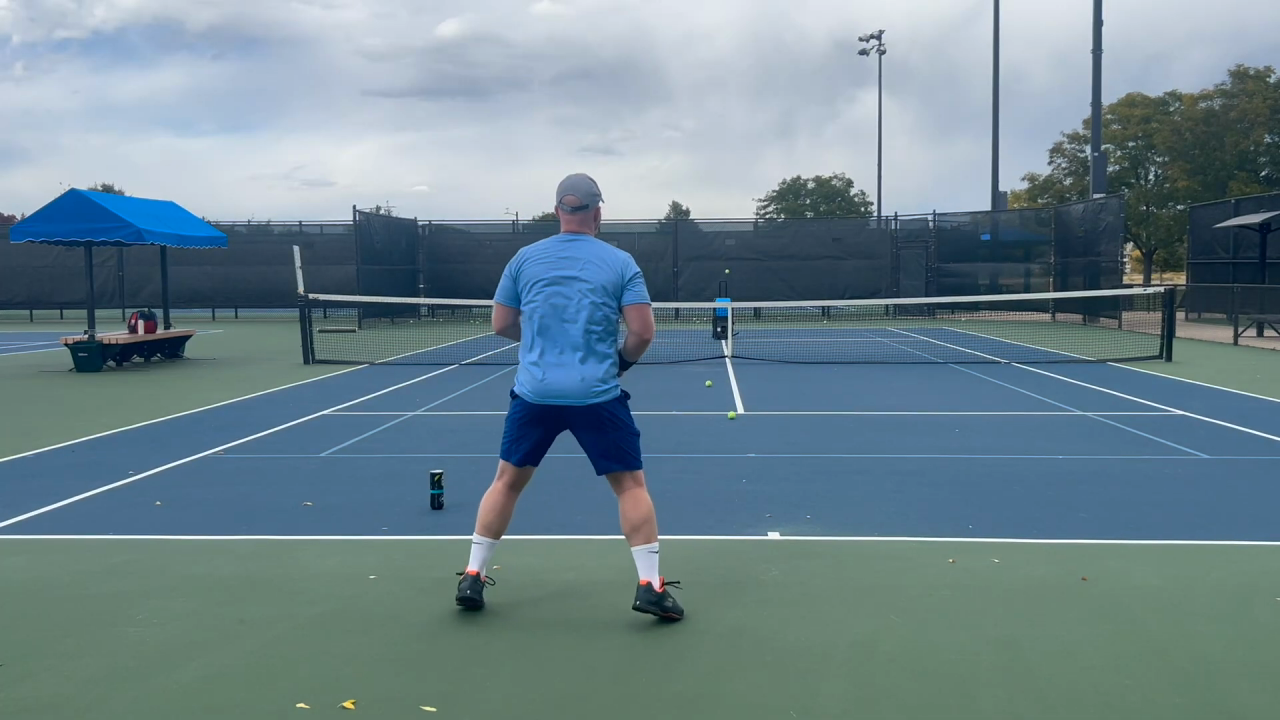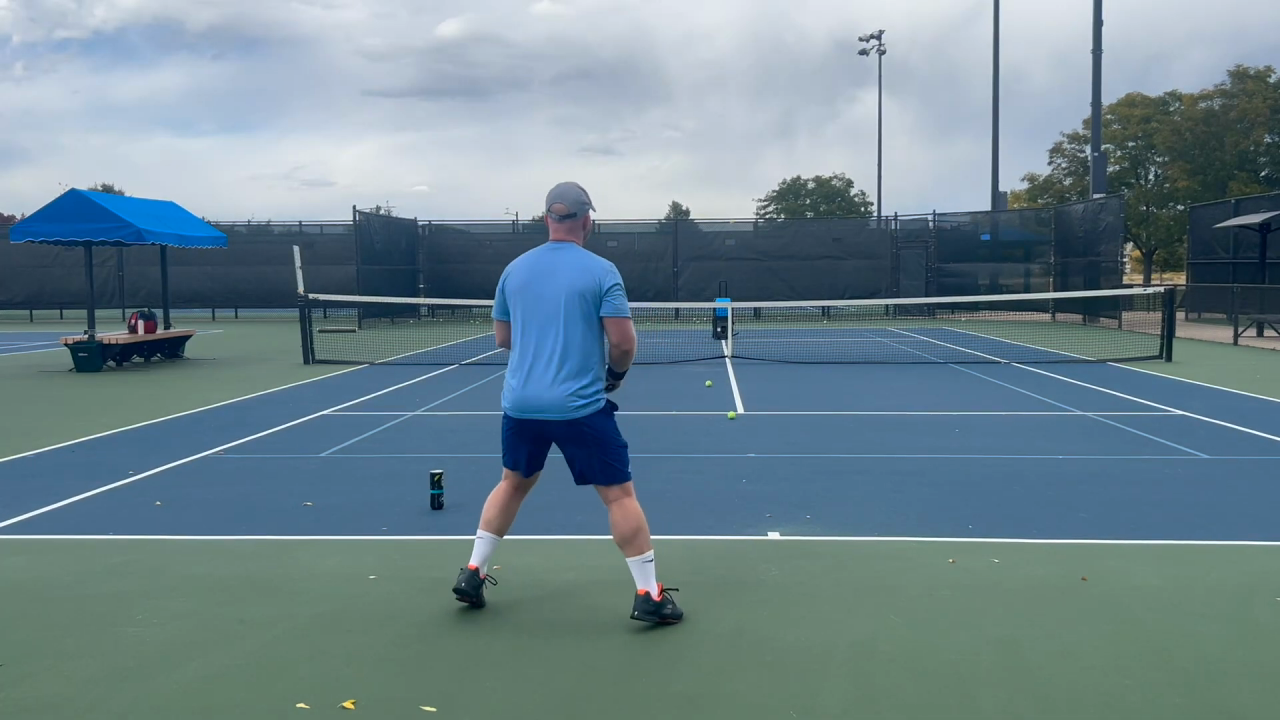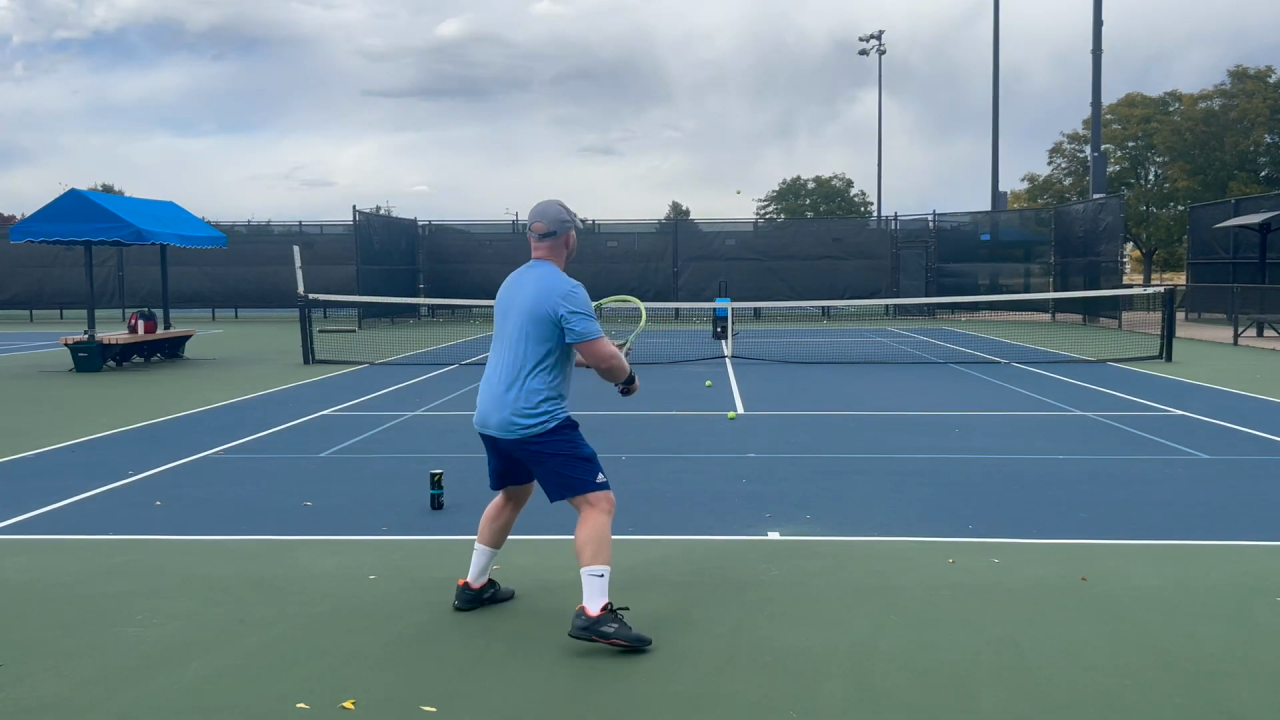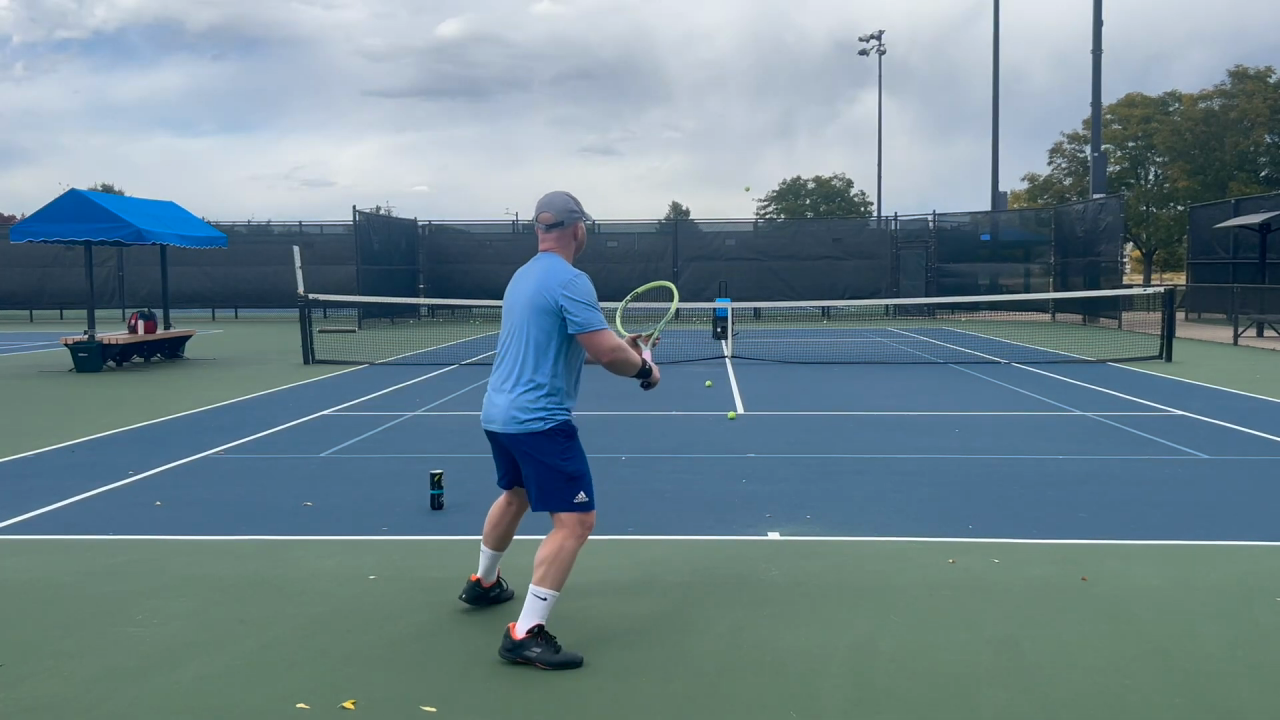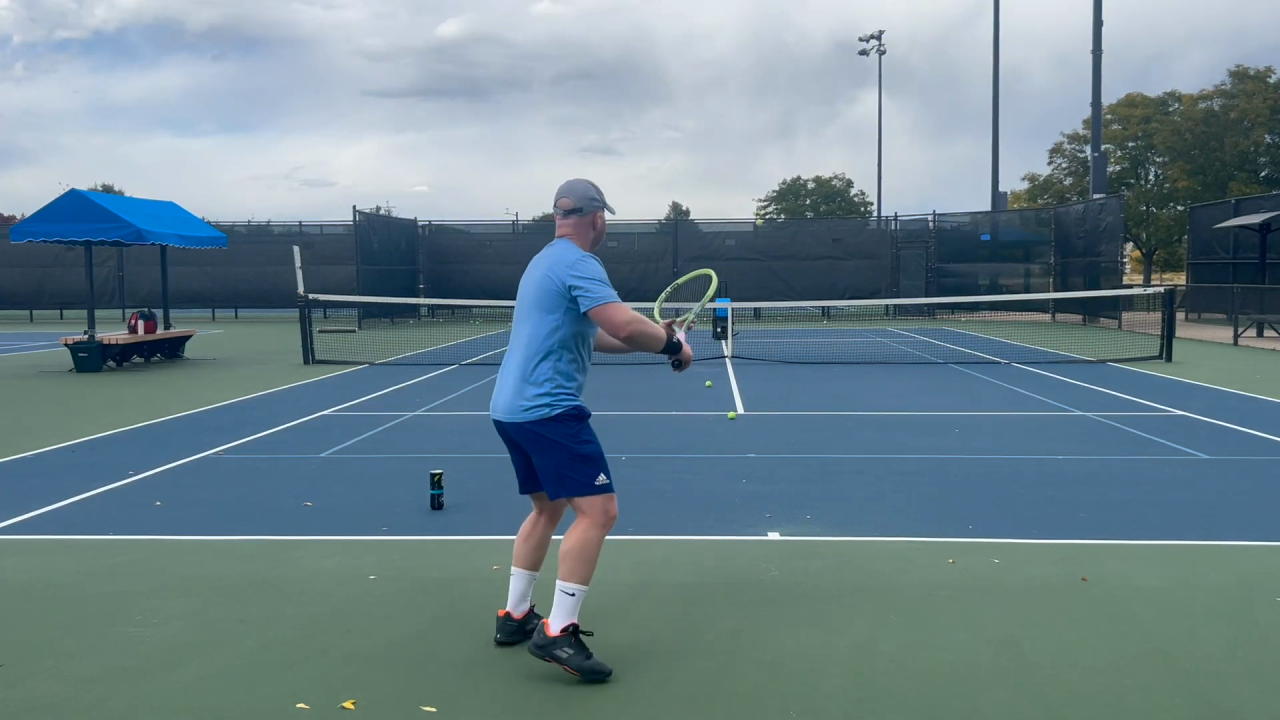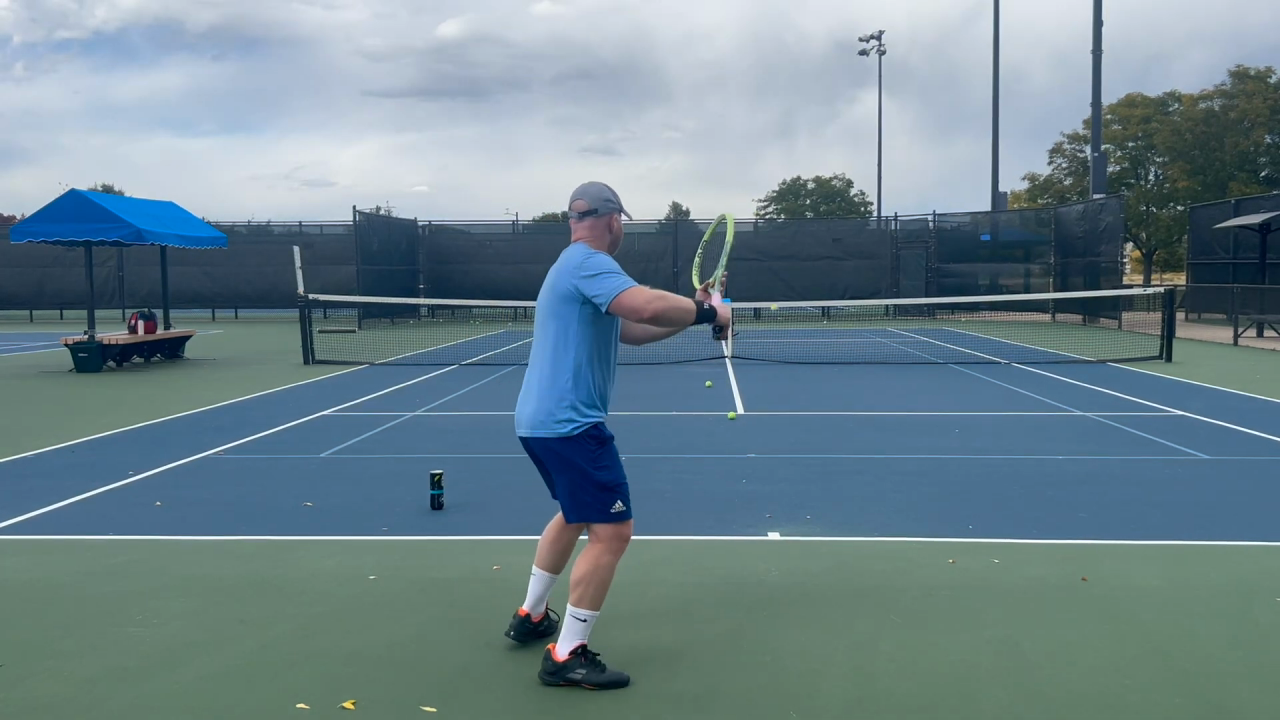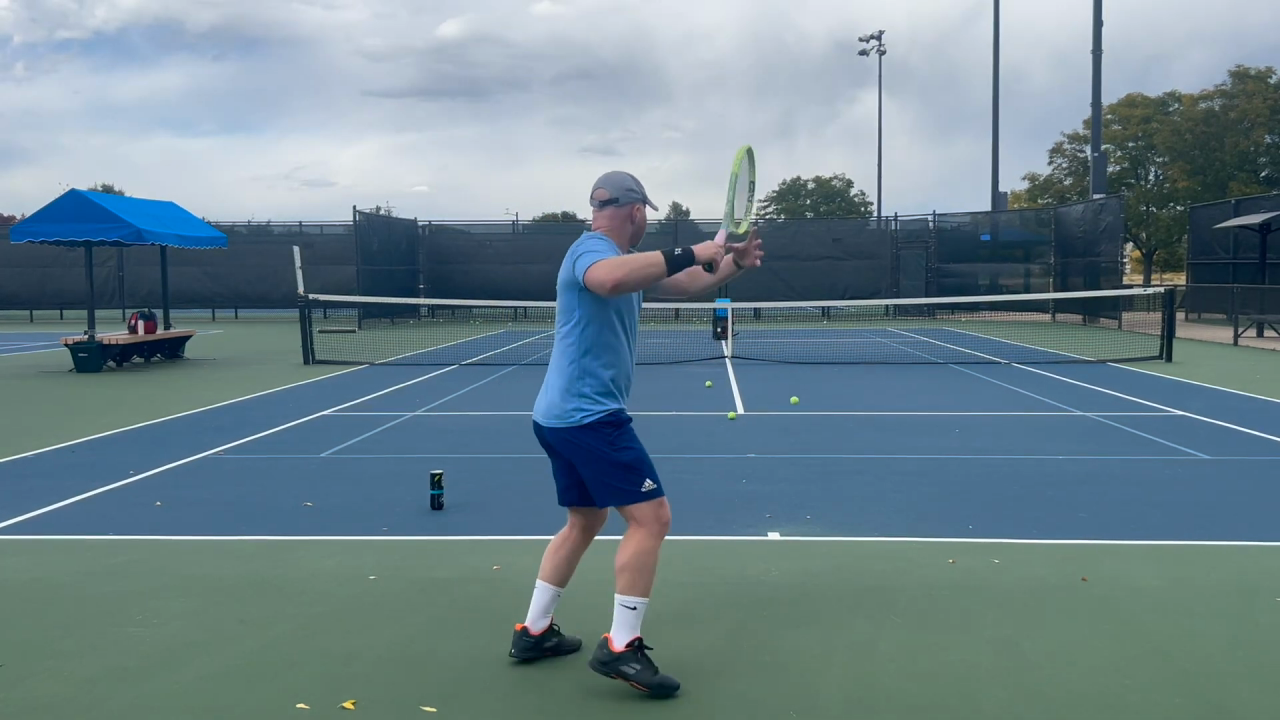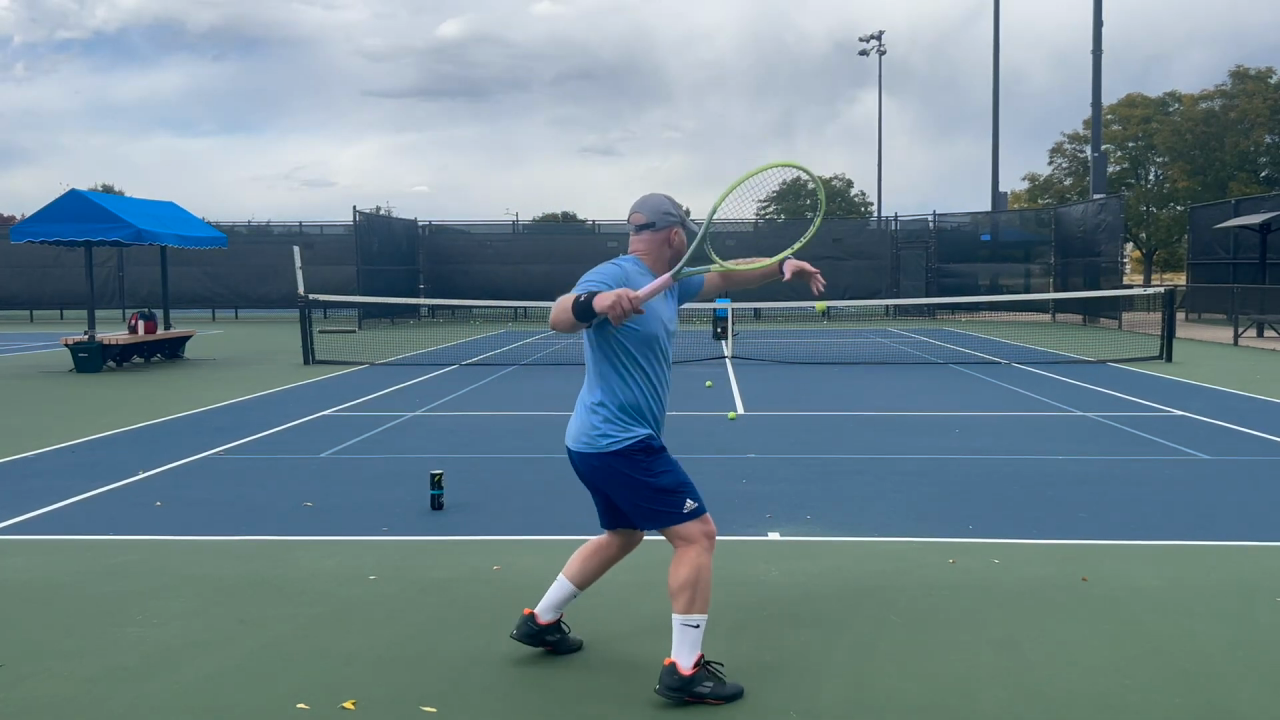
dt=0.2s
person 1, frame 1
left shoulder: (524, 258)
right shoulder: (621, 262)
left elbow: (501, 325)
right elbow: (643, 332)
right wrist: (623, 361)
left hip: (534, 392)
right hip: (597, 395)
left knee: (508, 480)
right knee: (630, 484)
left ankle: (473, 577)
right ankle: (651, 586)
person 1, frame 2
left shoulder: (515, 269)
right shoulder: (602, 271)
left elbow: (504, 338)
right elbow: (624, 342)
right wrist: (616, 373)
left hip: (521, 403)
right hip: (581, 406)
left knee: (513, 484)
right knee: (620, 495)
left ankle: (473, 574)
right ankle: (650, 595)
person 1, frame 3
left shoulder: (513, 284)
right shoulder: (568, 293)
right elbow: (603, 360)
left wrist: (582, 357)
right wrist: (627, 376)
left hip: (493, 418)
right hip: (538, 423)
left knee: (514, 493)
right knee: (597, 504)
left ankle: (474, 584)
right ankle: (595, 612)
person 1, frame 4
left shoulder: (523, 276)
right shoulder: (571, 281)
right elbow: (605, 353)
left wrist: (617, 345)
right wrist: (645, 369)
left hip: (498, 414)
right hip: (540, 421)
left knee: (516, 494)
right knee: (574, 522)
left ankle: (483, 582)
right ankle: (524, 634)
person 1, frame 5
left shoulder: (544, 262)
right shoulder: (579, 264)
left elbow: (586, 336)
right elbow: (622, 324)
left wrist: (647, 338)
right wrist: (672, 344)
left hip: (511, 408)
right hip: (548, 409)
left knee: (547, 506)
right knee: (598, 511)
left ankle: (516, 615)
right ankle: (558, 631)
person 1, frame 6
left shoulder: (571, 267)
right shoulder: (590, 264)
left elbow: (629, 330)
right elbow: (645, 306)
left wrist: (687, 314)
right wrist: (706, 311)
left hip: (538, 421)
right hip: (571, 425)
left knee: (575, 515)
right knee: (611, 534)
left ankle: (531, 615)
right ankle: (567, 654)
person 1, frame 7
left shoulder: (606, 257)
right shoulder: (591, 249)
left elbow: (680, 283)
right elbow: (610, 281)
left wrist: (729, 260)
right wrist: (687, 253)
left hip: (563, 416)
right hip: (589, 416)
left knee: (585, 522)
right knee: (650, 518)
left ankle: (534, 631)
right ankle: (622, 646)
person 1, frame 8
left shoulder: (665, 284)
right shoulder: (612, 275)
left elbow: (725, 276)
right elbow: (558, 315)
left wrist: (782, 266)
right wrist: (593, 305)
left hip: (603, 441)
right hip: (619, 443)
left knee: (623, 535)
right knee: (696, 536)
left ankle: (540, 621)
right ankle: (684, 669)
